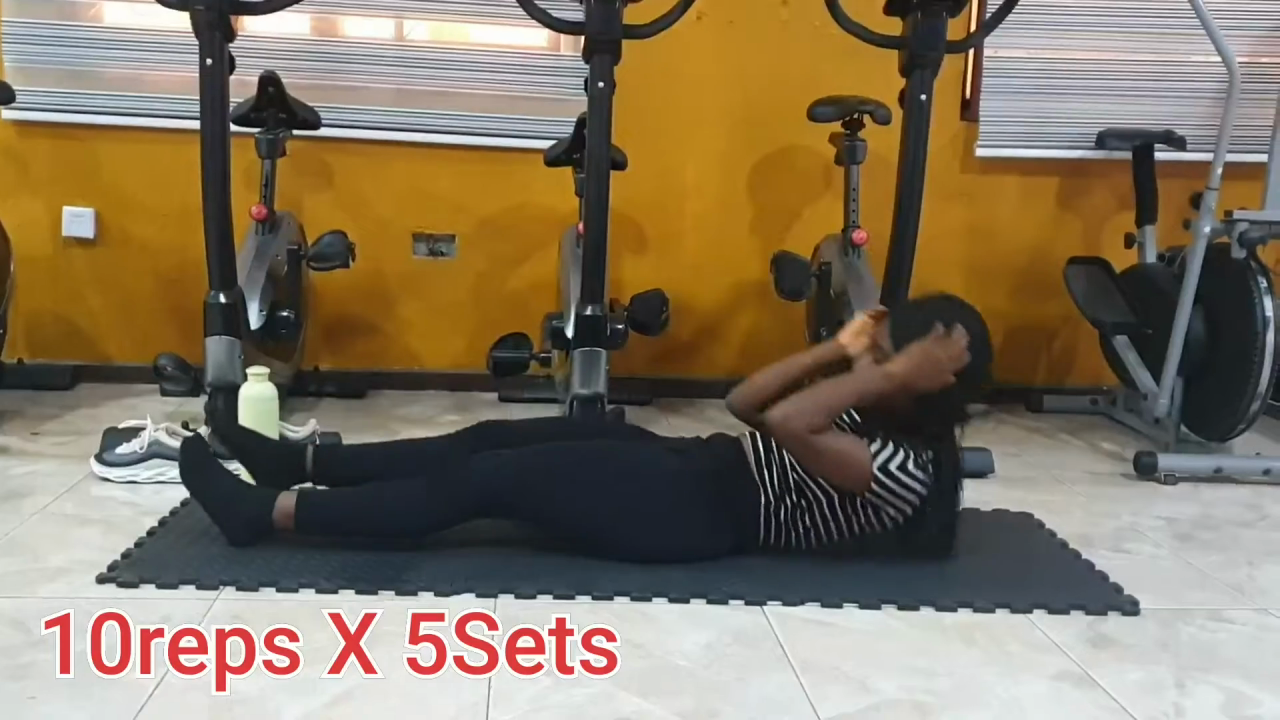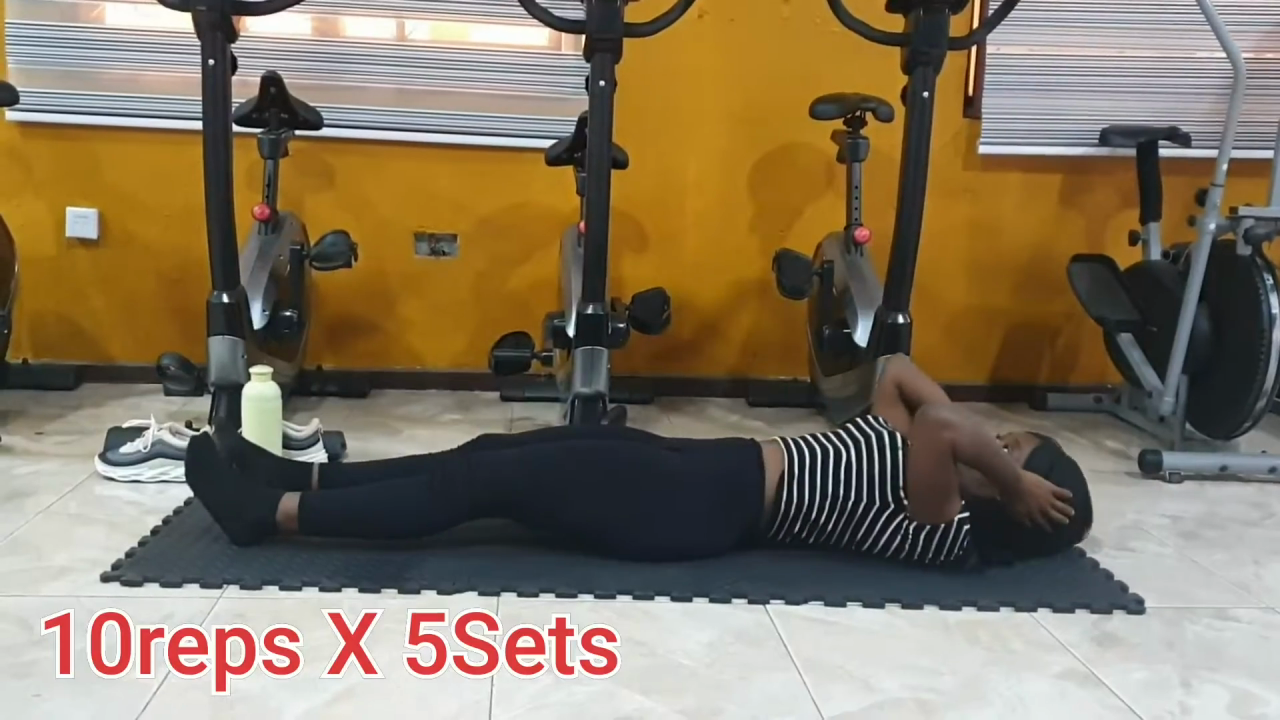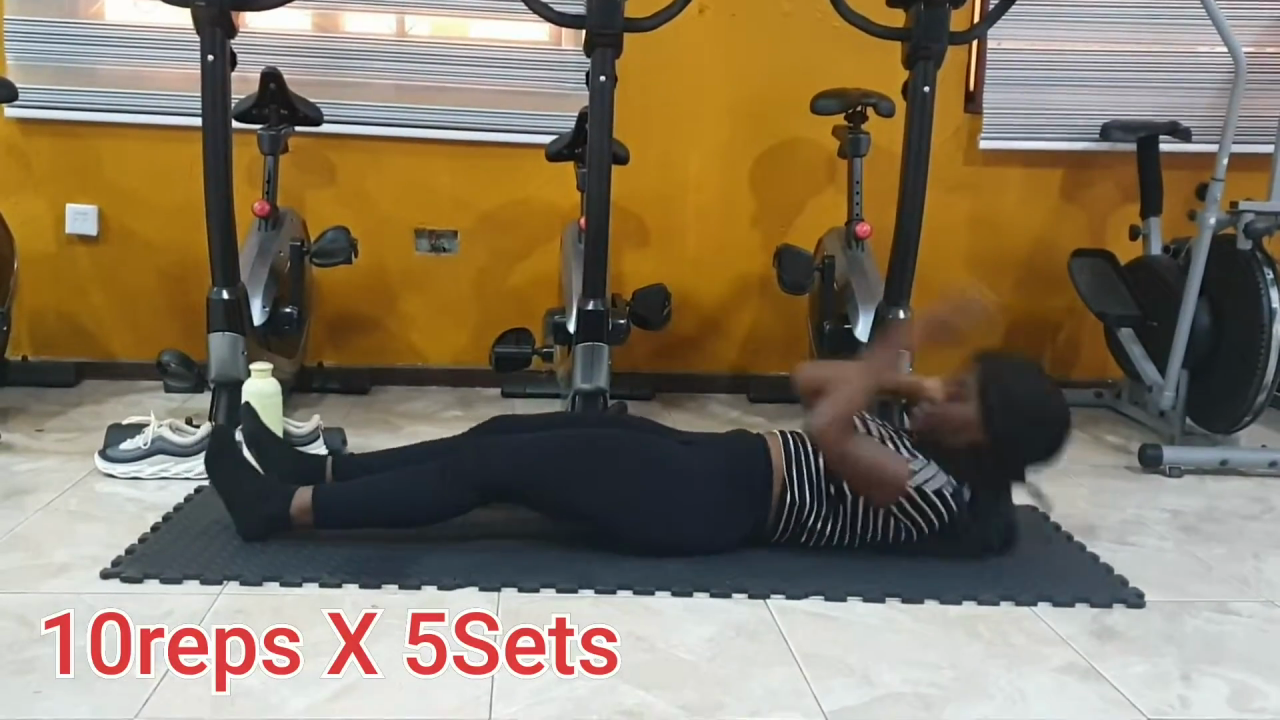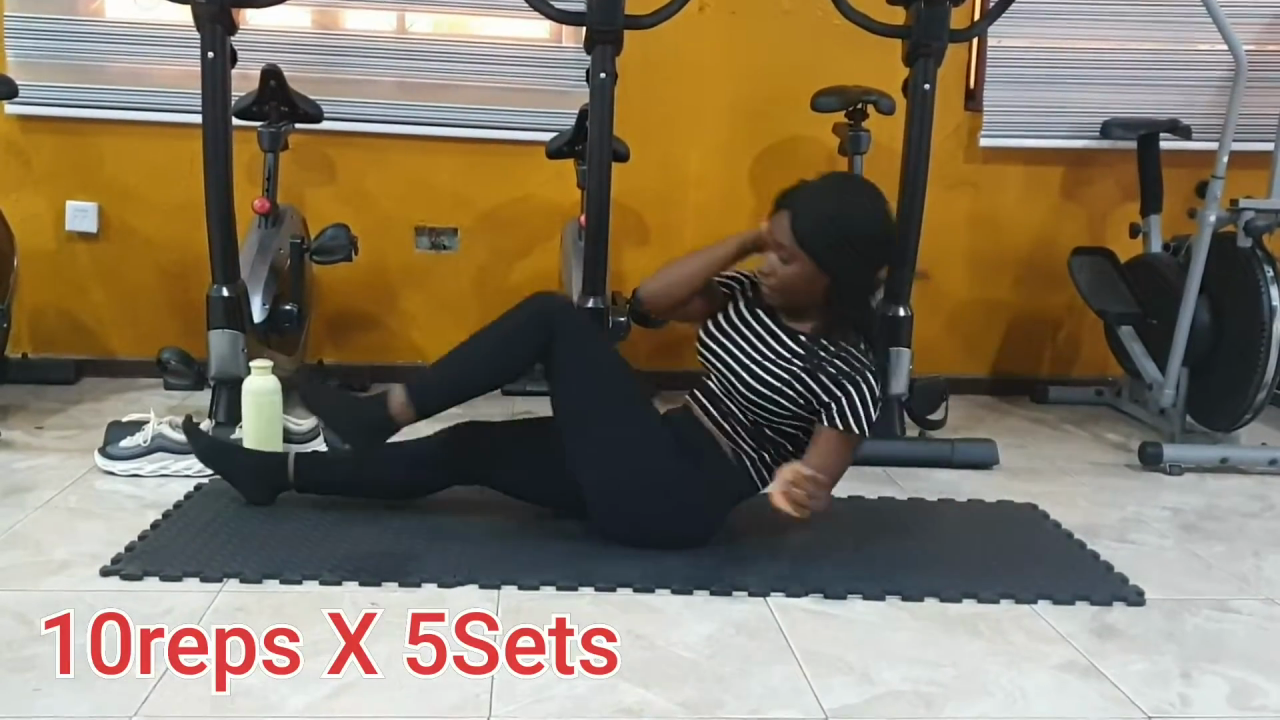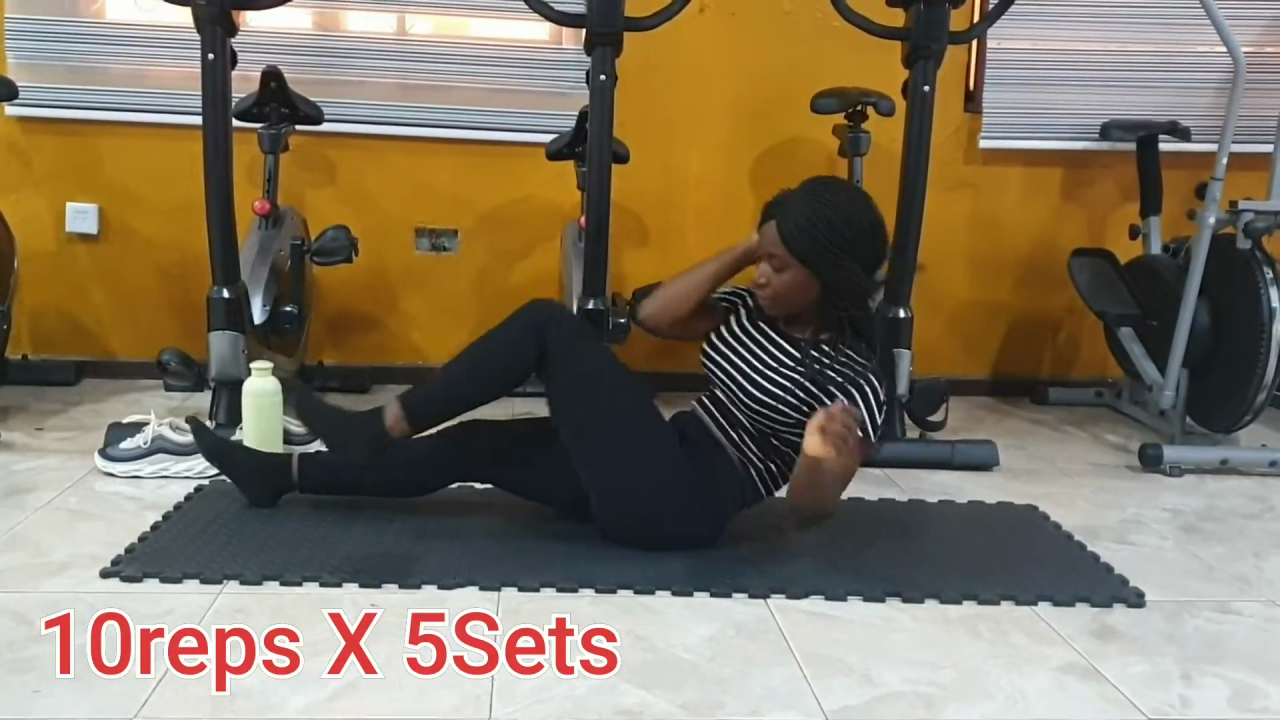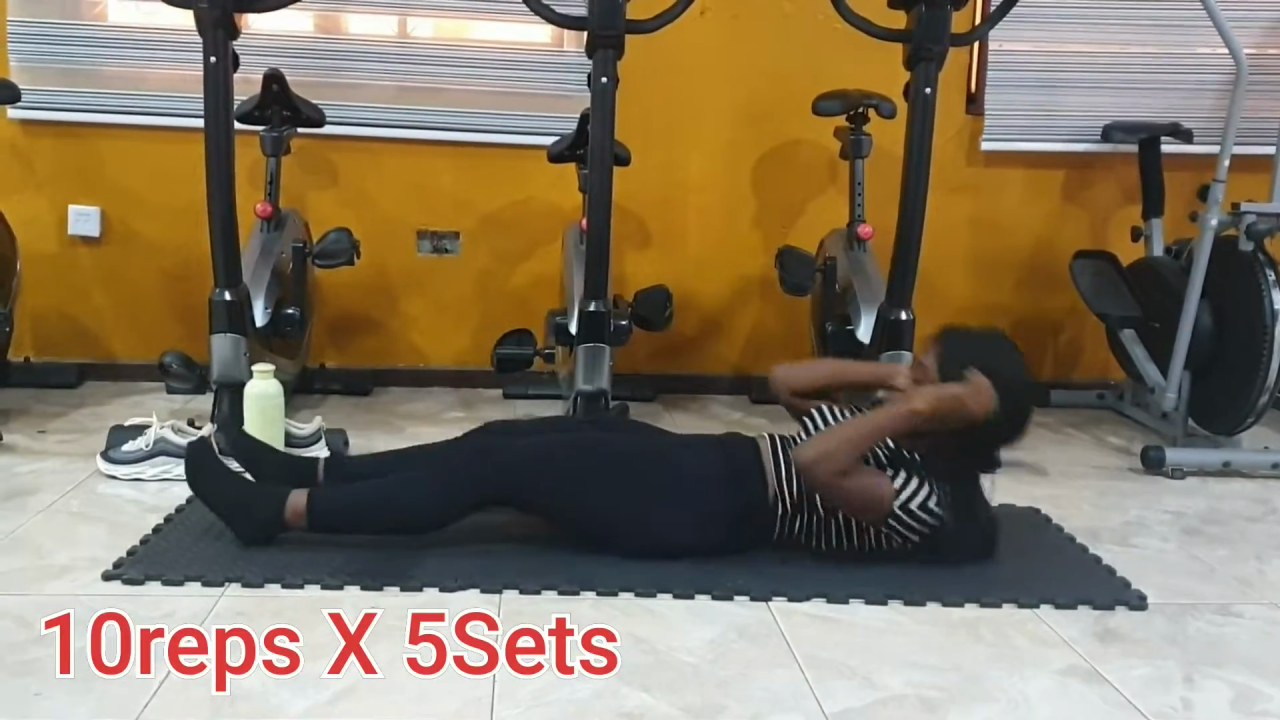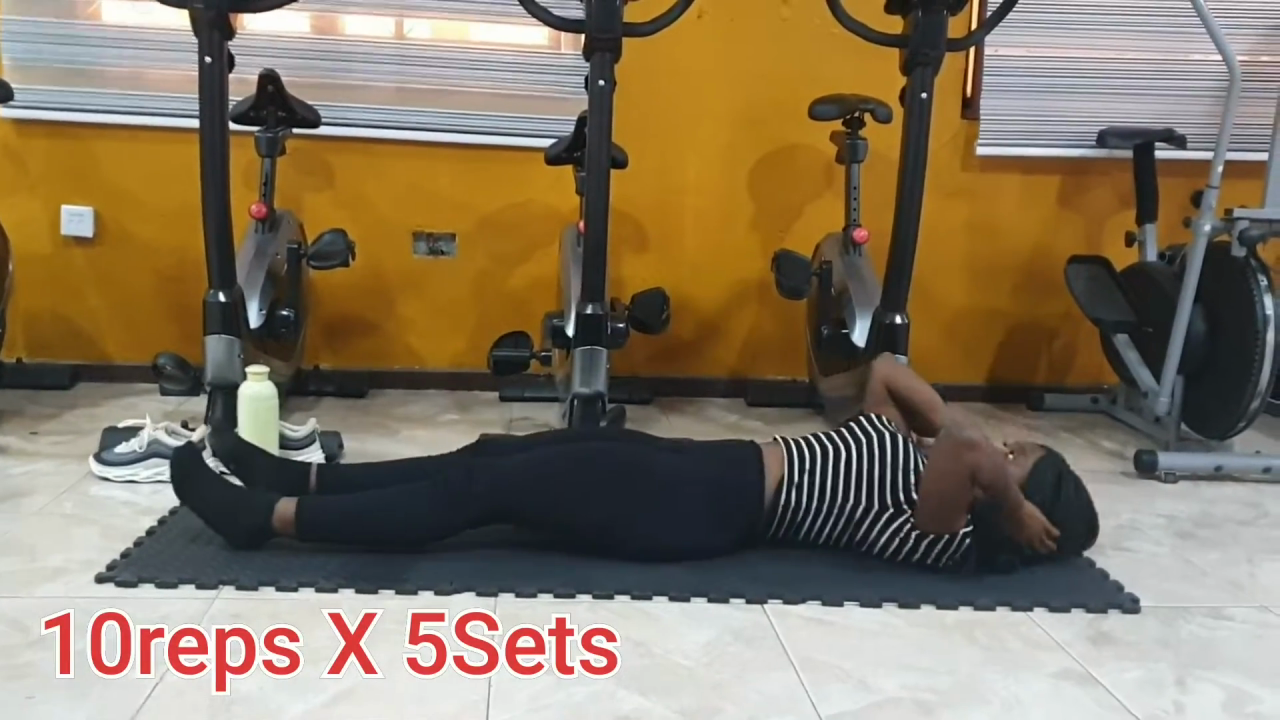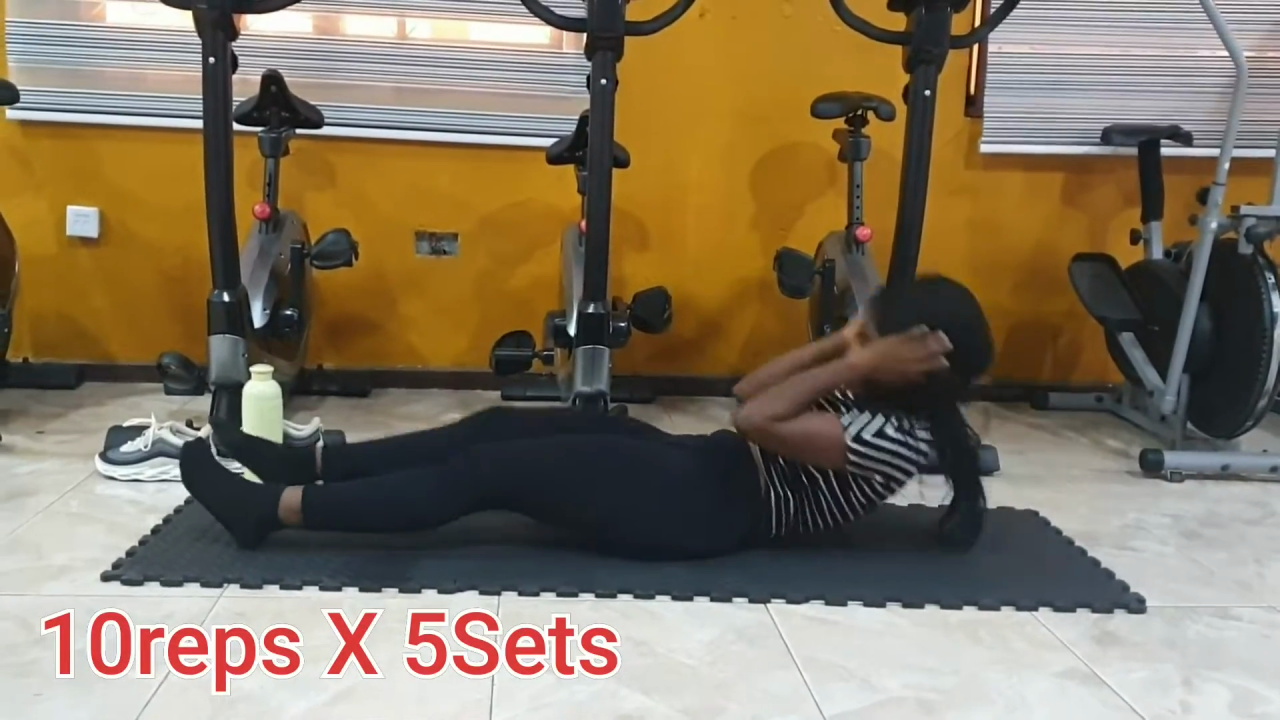
dt=0.5s
person 1, frame 1
left shoulder: (899, 476)
right shoulder: (866, 418)
left elbow: (784, 423)
right elbow: (744, 400)
left wrist: (888, 374)
right wrist: (843, 351)
left hip: (694, 513)
right hip: (691, 468)
left knee: (482, 485)
right knee: (483, 442)
left ankle: (268, 513)
right ankle: (297, 460)
person 1, frame 2
left shoulder: (943, 528)
right shoulder: (907, 455)
left elbow: (937, 422)
right elbow: (895, 373)
left wrist: (1010, 477)
right wrist: (981, 438)
left hip: (697, 510)
right hip: (700, 466)
left knee: (481, 482)
right knee: (491, 452)
left ankle: (271, 513)
right ankle: (304, 477)
person 1, frame 3
left shoulder: (938, 492)
right shoulder: (918, 445)
left elbow: (830, 430)
right elbow: (812, 381)
left wrist: (905, 355)
right wrist: (911, 372)
left hip: (712, 509)
right hip: (716, 465)
left knee: (499, 472)
right knee: (505, 434)
left ankle: (286, 508)
right ankle: (317, 476)
person 1, frame 4
left shoulder: (846, 377)
right shoulder: (754, 300)
left elbow: (815, 489)
right elbow: (652, 296)
left wrist: (796, 495)
right wrist: (750, 238)
left hip: (673, 504)
right hip: (648, 467)
left knee: (554, 317)
right knee: (463, 451)
left ankle: (385, 413)
right ankle: (278, 472)
person 1, frame 5
left shoulder: (849, 381)
right shoulder: (755, 313)
left elbow: (810, 504)
right elbow: (653, 316)
left wrist: (823, 460)
right wrist: (742, 251)
left hip: (675, 507)
right hip: (652, 472)
left knee: (546, 323)
right knee: (466, 447)
left ankle: (388, 425)
right ankle: (282, 474)
person 1, frame 6
left shoulder: (921, 495)
right shoulder: (891, 425)
left elbow: (815, 466)
right elbow: (784, 378)
left wrist: (918, 409)
right wrist: (889, 376)
left hip: (699, 510)
right hip: (693, 467)
left knee: (490, 473)
right knee: (495, 442)
left ankle: (280, 510)
right ankle: (308, 472)
person 1, frame 7
left shoulder: (943, 530)
right shoulder: (909, 458)
left elbow: (962, 448)
right elbow: (886, 368)
left wrist: (1012, 505)
right wrist: (962, 428)
left hip: (698, 510)
right hip: (699, 466)
left knee: (482, 490)
right knee: (491, 455)
left ankle: (267, 518)
right ankle: (301, 477)
person 1, frame 8
left shoulder: (896, 441)
right shoulder: (878, 404)
left elbow: (757, 421)
right elbow: (753, 393)
left wrist: (852, 362)
right wrist: (844, 352)
left hip: (697, 508)
right hip: (693, 466)
left knee: (484, 473)
right knee: (494, 425)
left ankle: (274, 508)
right ankle: (307, 461)
